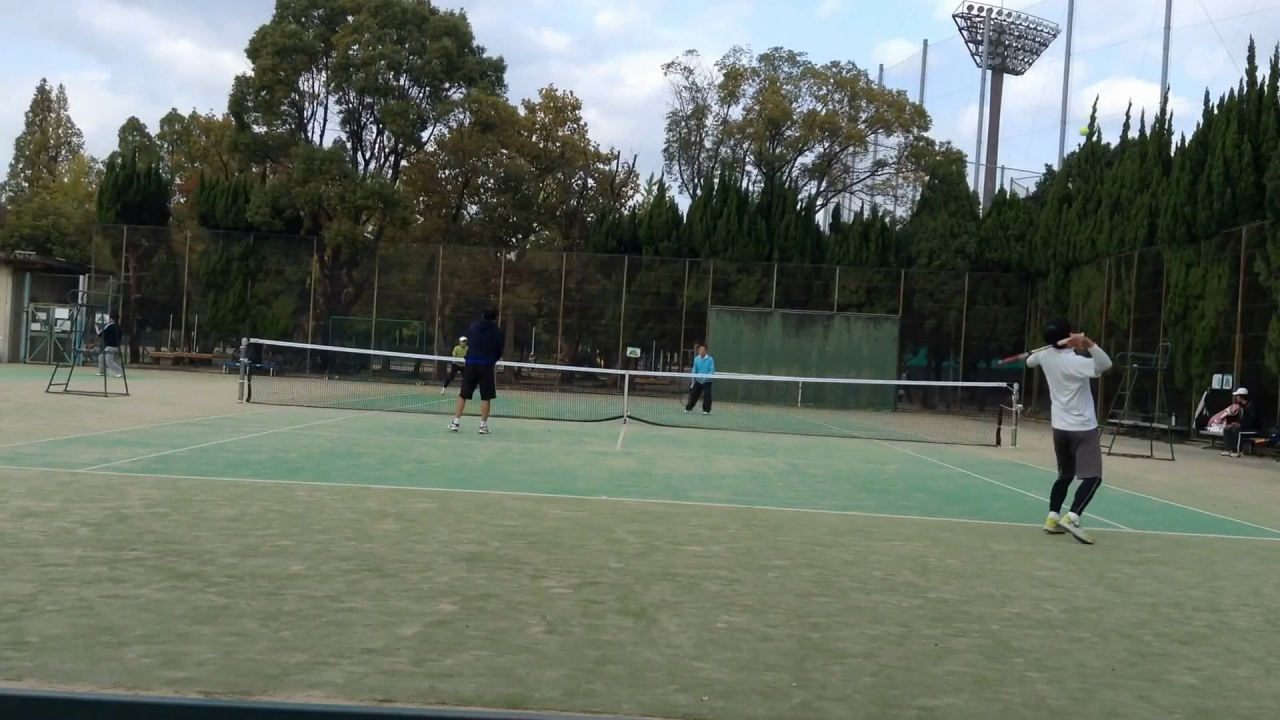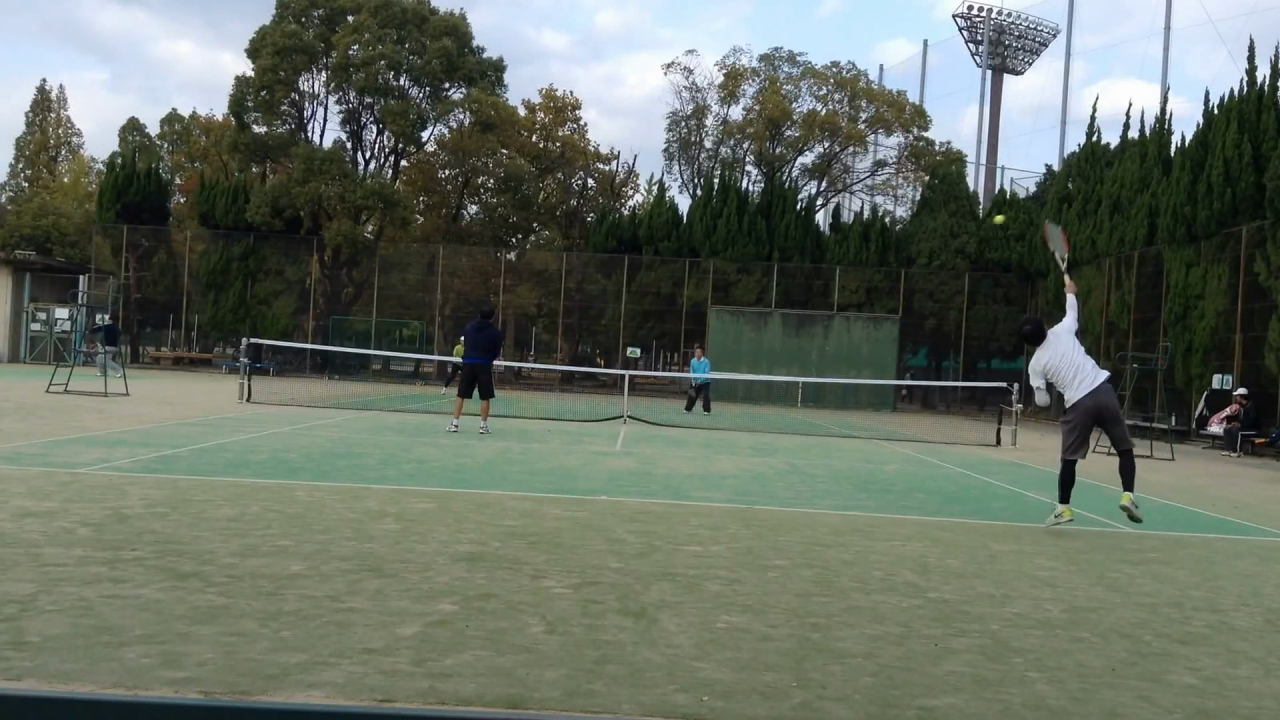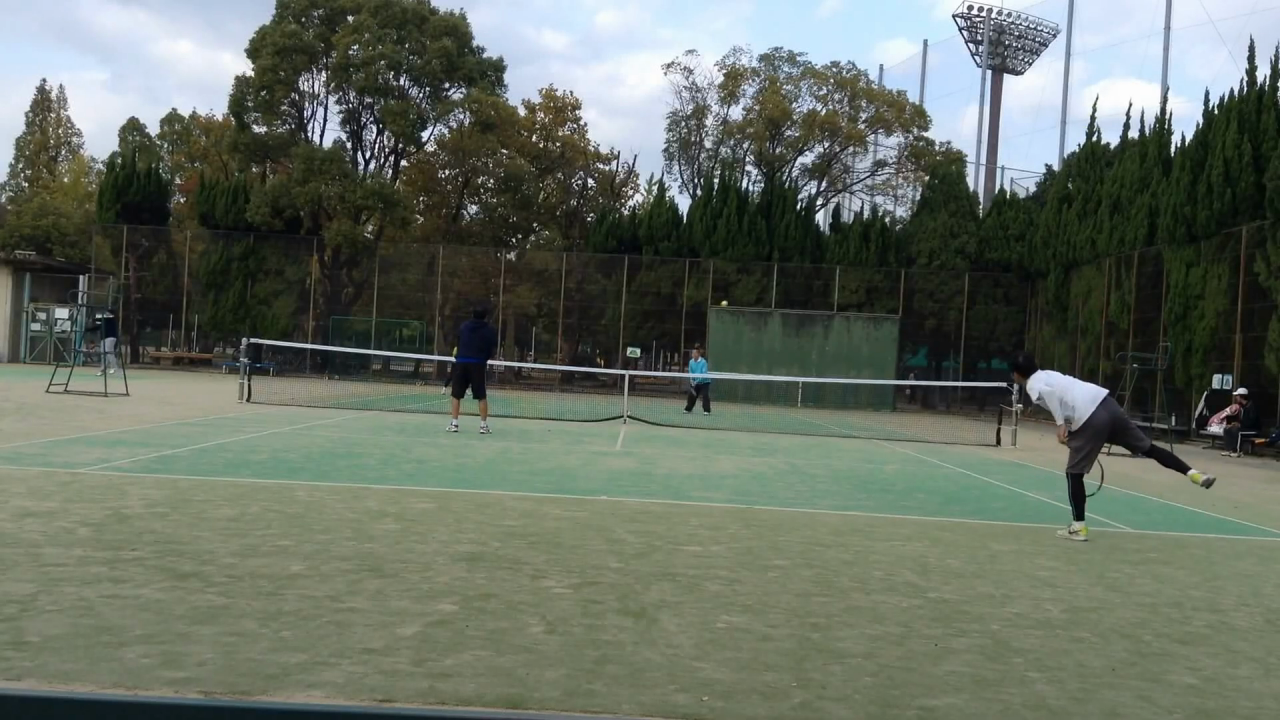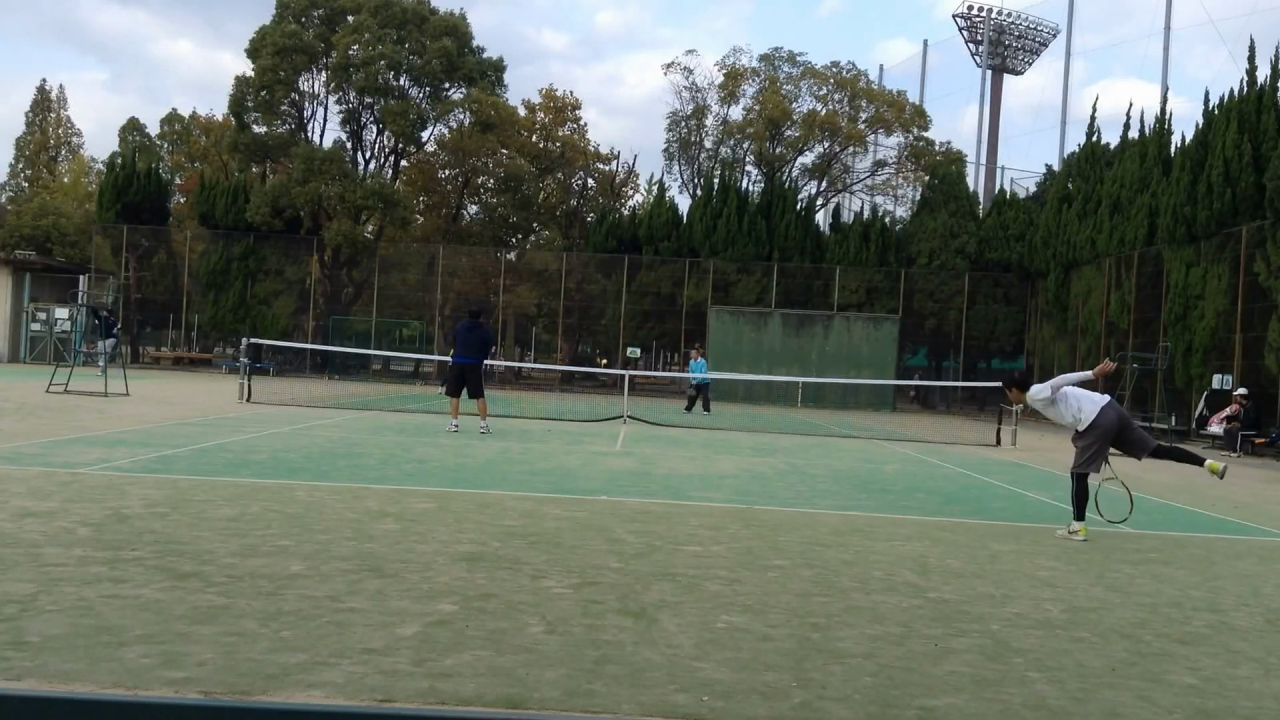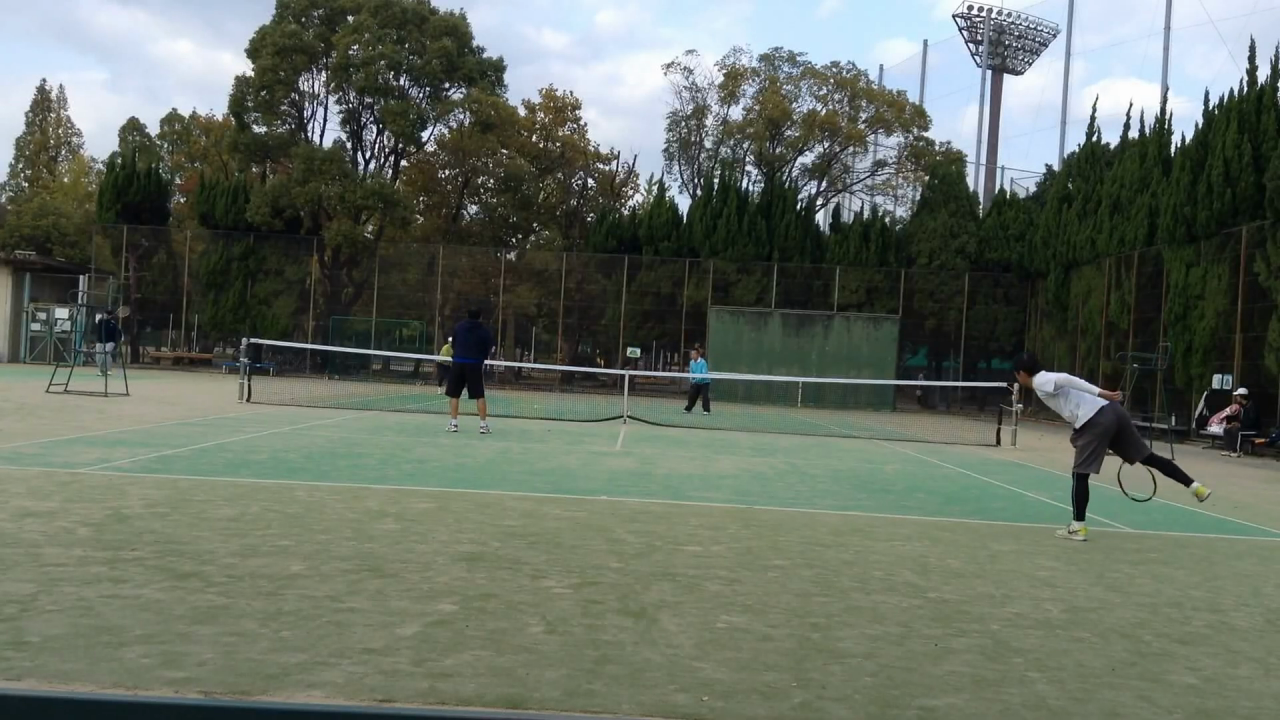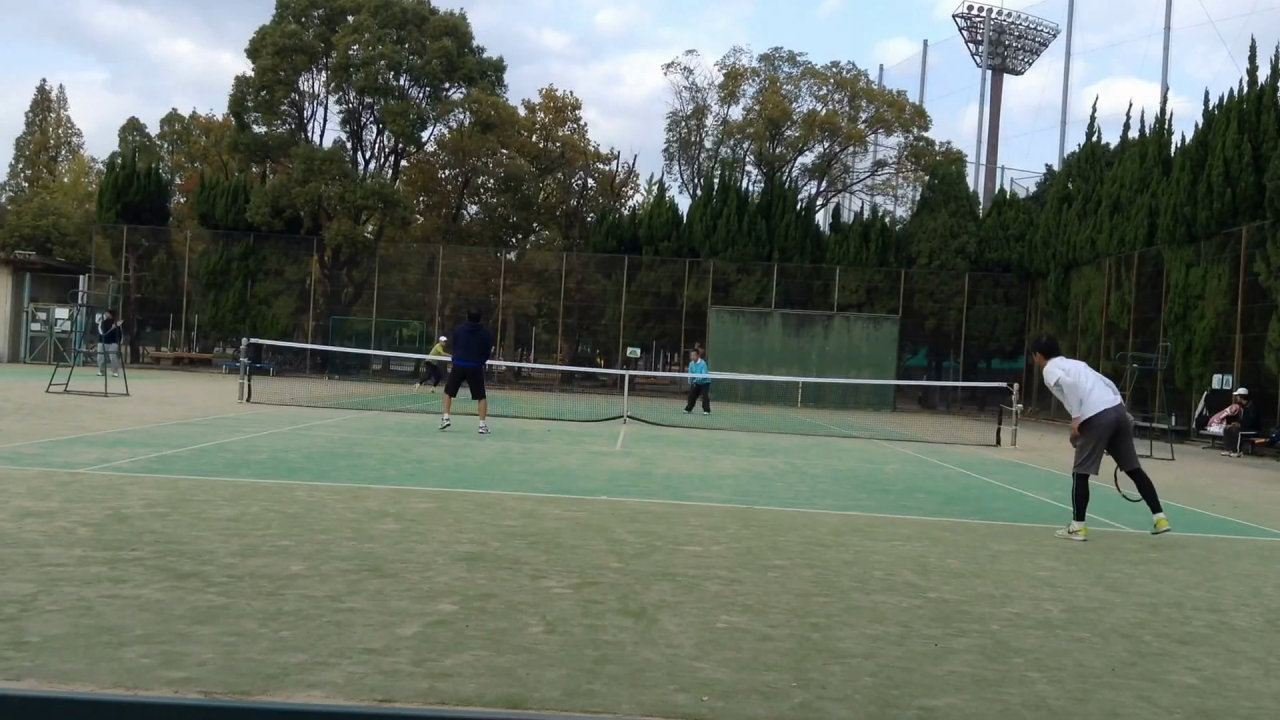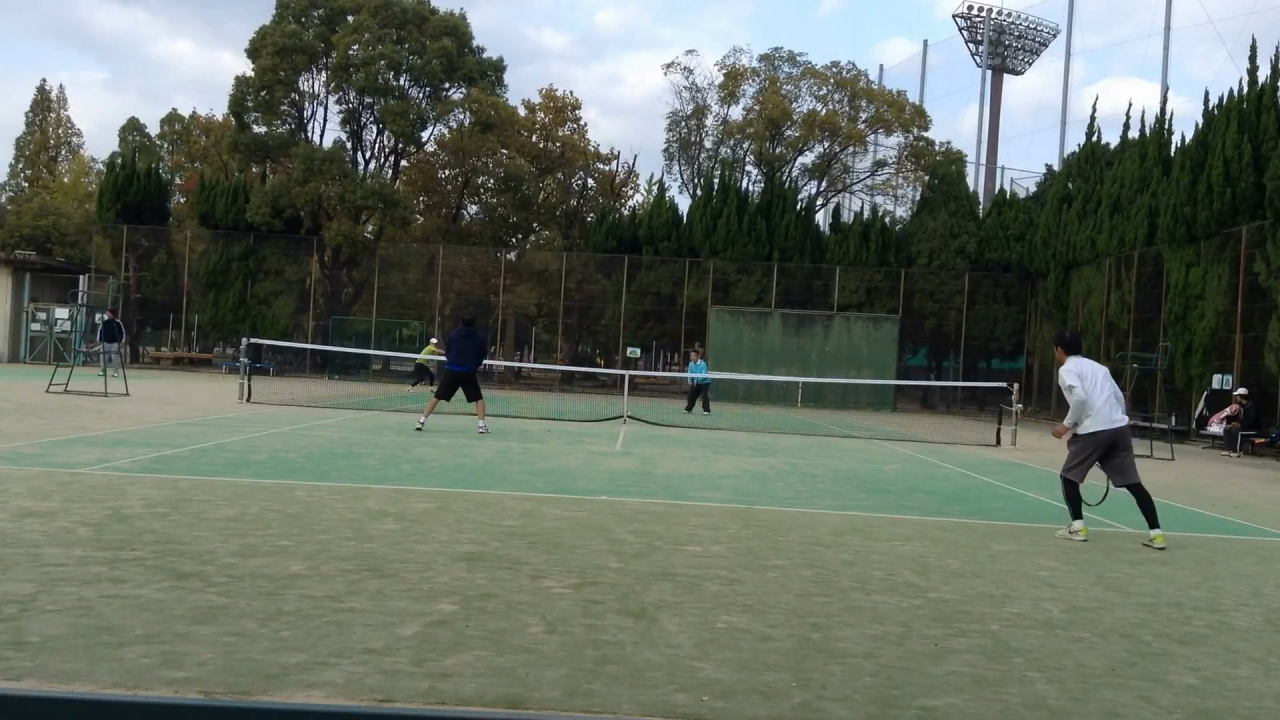
dt=0.2s
person 1, frame 1
left shoulder: (1046, 355)
right shoulder: (1075, 362)
left elbow: (1030, 361)
right elbow: (1104, 366)
left wrist: (1067, 342)
right wrist: (1089, 344)
left hip: (1060, 428)
right hip: (1084, 428)
left knee: (1065, 475)
right knee: (1092, 477)
left ankle: (1053, 518)
right ankle: (1071, 518)
person 1, frame 2
left shoulder: (1036, 364)
right shoulder: (1061, 332)
left elbow: (1042, 401)
right elbow: (1072, 310)
right wrist: (1070, 291)
left hip: (1078, 405)
right hip: (1102, 393)
left knee: (1069, 460)
right knee: (1125, 451)
left ankle: (1063, 509)
right ankle: (1128, 497)
person 1, frame 3
left shoulder: (1032, 385)
right shoulder: (1048, 375)
left elbow: (1050, 393)
left wrist: (1060, 425)
left hip: (1088, 422)
right hip: (1106, 405)
left knee: (1074, 472)
right knee: (1149, 448)
left ankle: (1078, 526)
right ankle: (1194, 474)
person 1, frame 4
left shoulder: (1036, 394)
right shoulder: (1042, 391)
left elbow: (1063, 380)
left wrist: (1092, 374)
left hip: (1097, 421)
right hip: (1111, 409)
left knee: (1079, 473)
right knee: (1155, 449)
left ankle: (1078, 527)
right ankle: (1209, 464)
person 1, frame 5
left shoulder: (1040, 382)
right shoulder: (1049, 379)
left elbow: (1068, 380)
left wrist: (1100, 394)
left hip: (1094, 419)
right hip: (1113, 410)
left knee: (1081, 473)
right knee: (1147, 457)
left ankle: (1078, 527)
right ankle: (1195, 486)
person 1, frame 6
left shoulder: (1050, 369)
right shoulder: (1078, 363)
left elbow: (1069, 384)
right elbow: (1110, 384)
left wrist: (1076, 418)
right wrist: (1123, 412)
left hip: (1094, 418)
right hip: (1116, 410)
left knee: (1081, 473)
right knee: (1133, 469)
left ankle: (1077, 527)
right ankle: (1160, 518)
person 1, frame 7
left shoulder: (1067, 369)
right shoulder: (1098, 367)
left elbow: (1080, 397)
right elbow: (1119, 397)
left wrist: (1067, 424)
left hip: (1093, 430)
right hip: (1120, 428)
left knee: (1069, 476)
right knee: (1133, 483)
left ankle: (1078, 527)
right ankle: (1156, 533)
